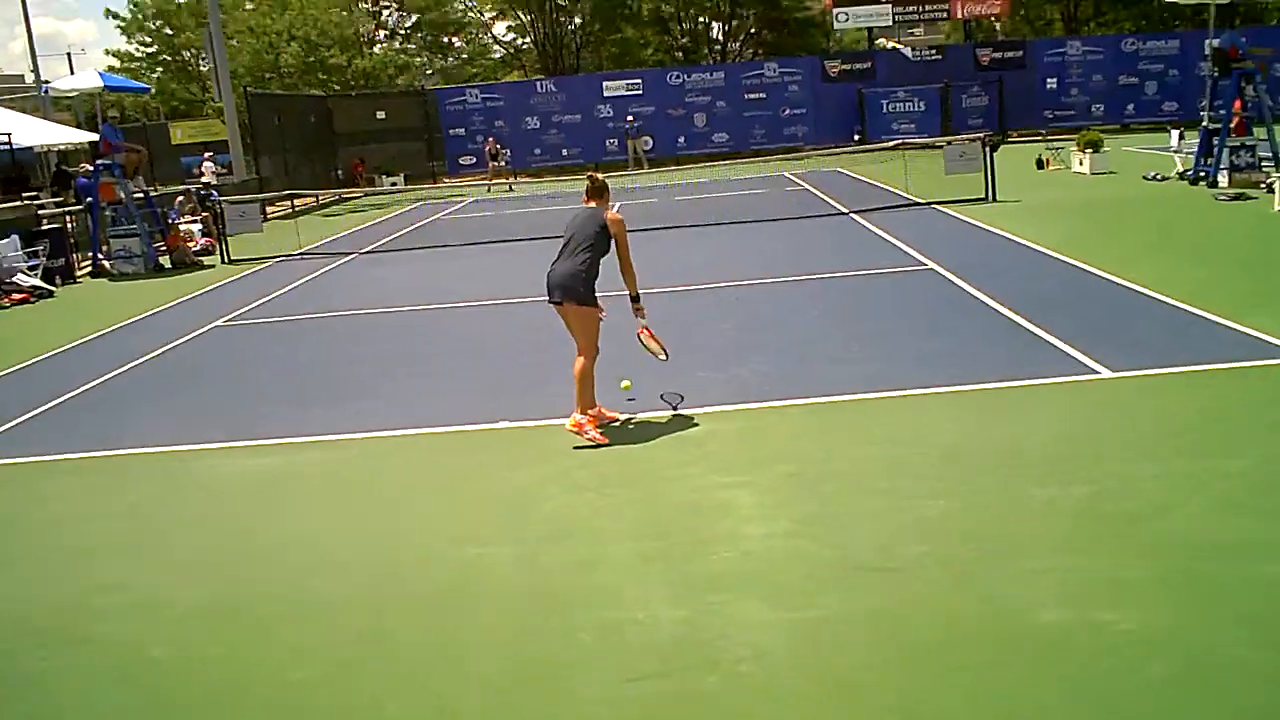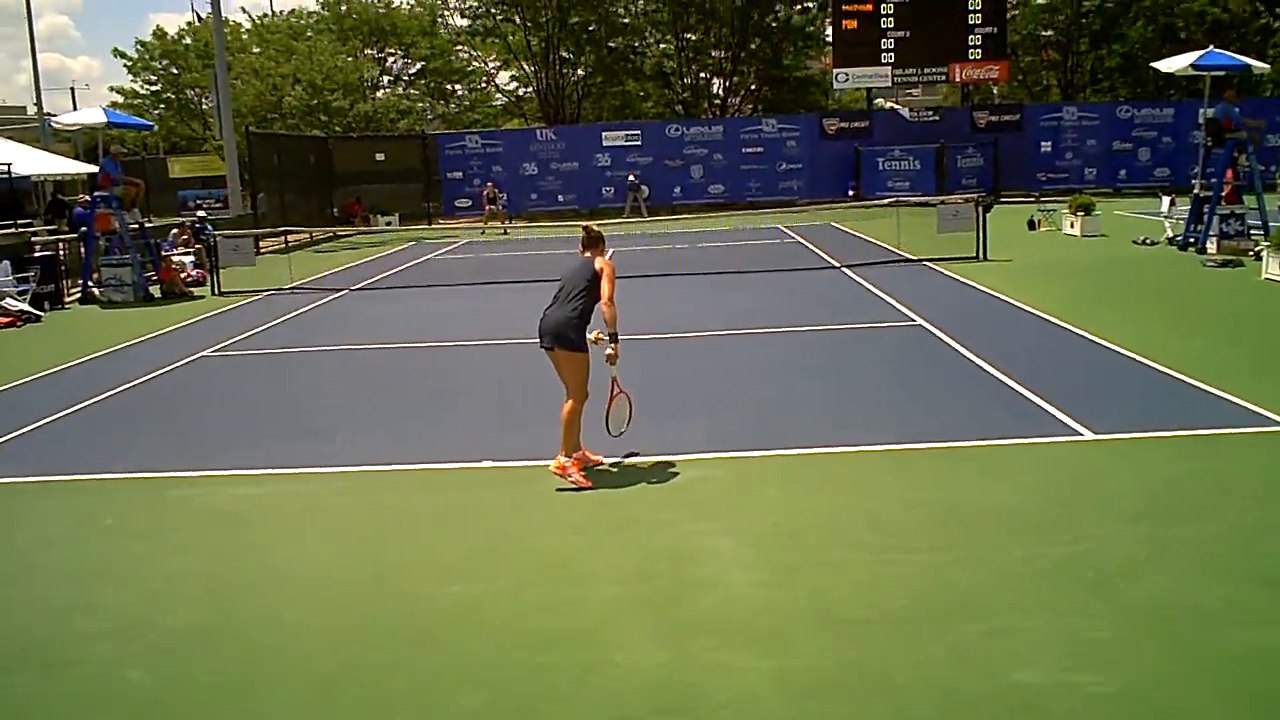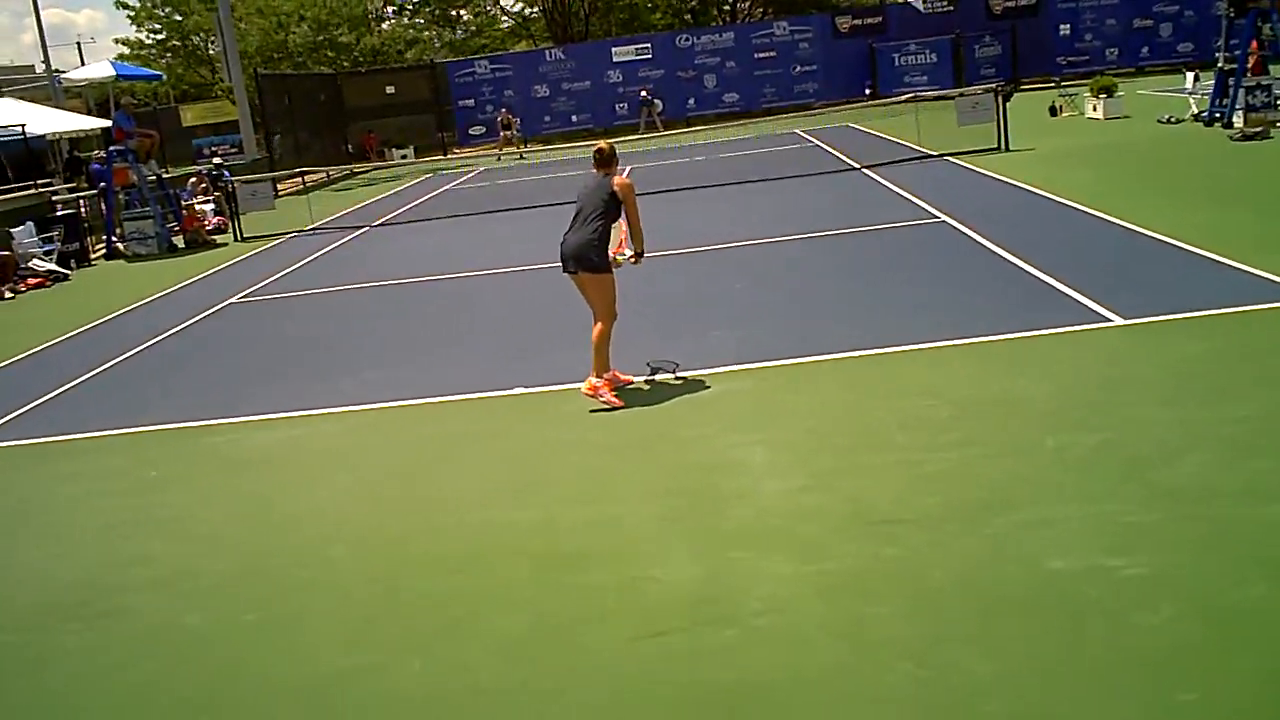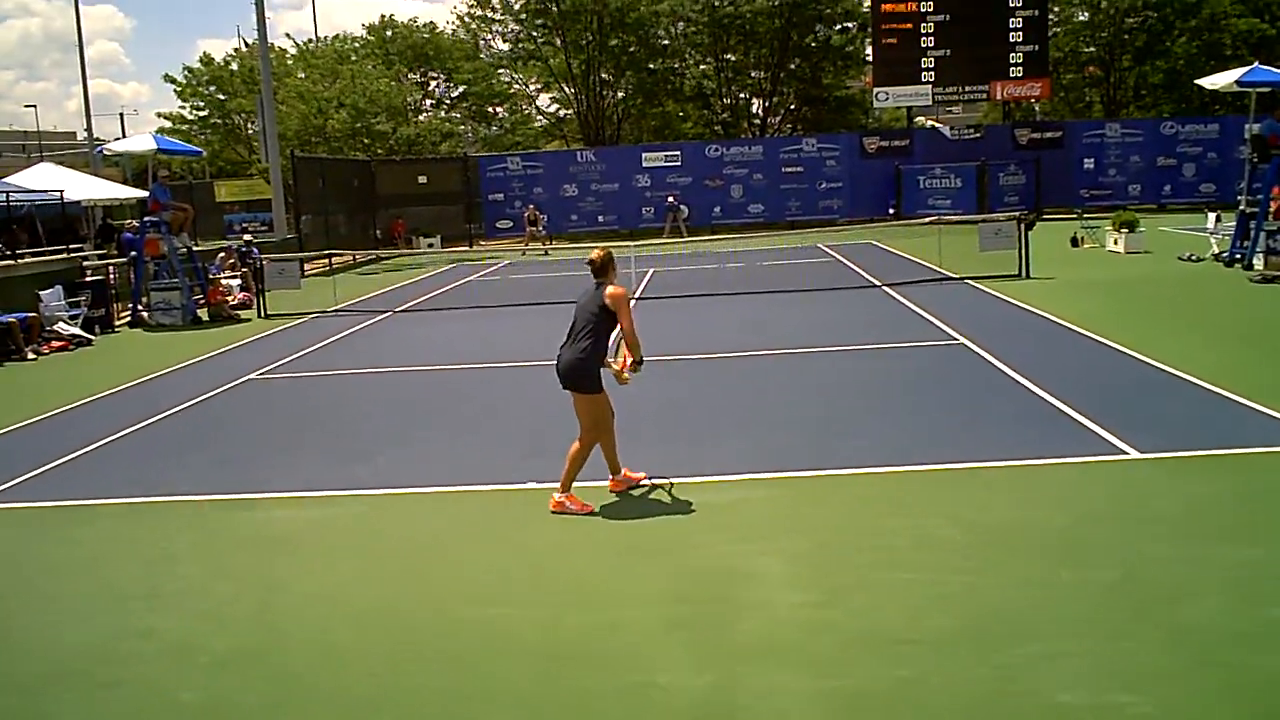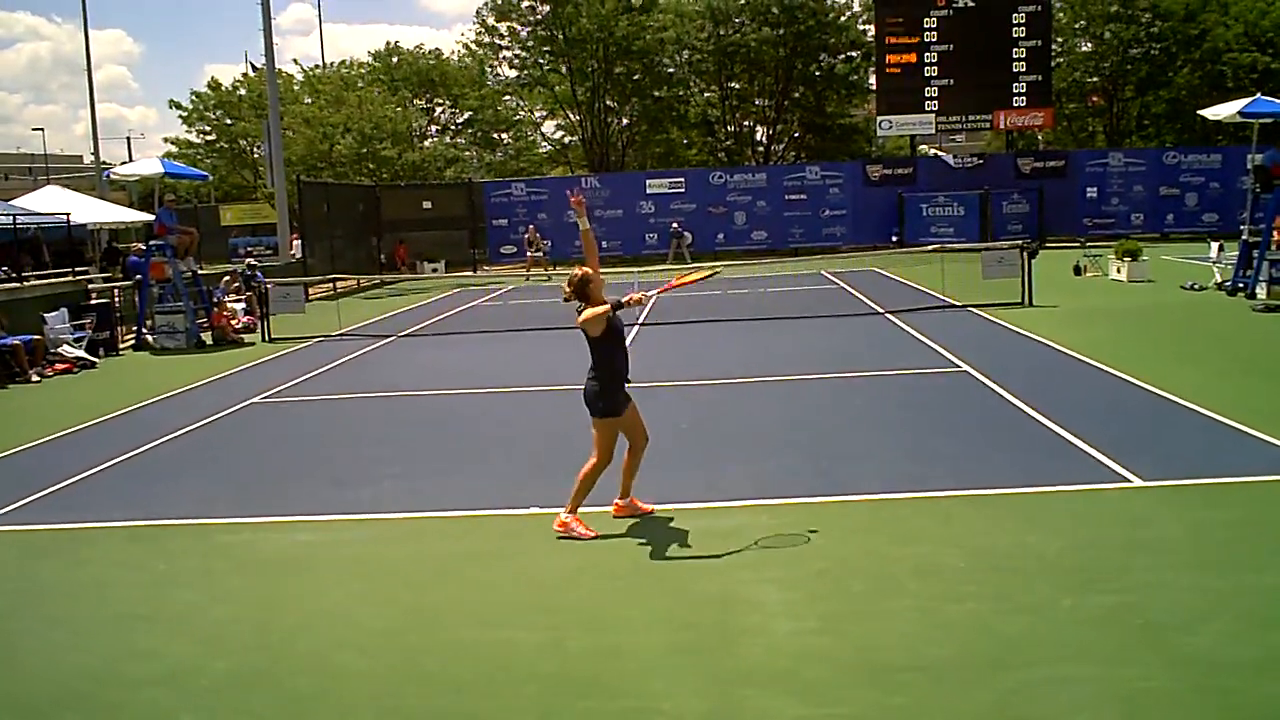
dt=1s
person 1, frame 1
left shoulder: (575, 218)
right shoulder: (613, 219)
right elbow: (625, 264)
left wrist: (590, 301)
right wrist: (635, 300)
left hip: (555, 279)
right hip: (576, 282)
left knee: (587, 351)
right knee: (588, 352)
left ankle: (591, 409)
right ankle: (579, 417)
person 1, frame 2
left shoulder: (573, 266)
right shoulder: (604, 264)
right elbow: (606, 301)
left wrist: (586, 338)
right wrist: (613, 340)
left hip: (548, 324)
right hip: (567, 327)
left knee: (576, 394)
right knee: (577, 396)
left ankle: (575, 452)
right ankle: (564, 459)
person 1, frame 3
left shoulder: (587, 186)
right shoulder: (622, 184)
right elbow: (634, 226)
left wrist: (606, 256)
right wrist: (638, 252)
left hip: (569, 248)
right hip: (589, 251)
left knee: (603, 315)
right knee: (605, 318)
left ankle: (606, 373)
right ankle: (595, 381)
person 1, frame 4
left shoulder: (588, 295)
right shoulder: (617, 293)
right elbow: (629, 336)
left wrist: (611, 367)
right wrist: (637, 360)
left hip: (567, 361)
right hip: (581, 367)
left knee: (606, 418)
right knee: (590, 434)
left ankle: (618, 476)
right ankle: (561, 495)
person 1, frame 5
left shoulder: (599, 305)
right shoulder: (592, 315)
left elbow: (591, 255)
right elbow: (583, 321)
left wrist: (582, 219)
right wrist: (620, 303)
left hip: (613, 389)
right hip: (604, 392)
left knee: (639, 439)
right knee: (602, 457)
left ankle: (624, 501)
right ankle: (567, 516)
